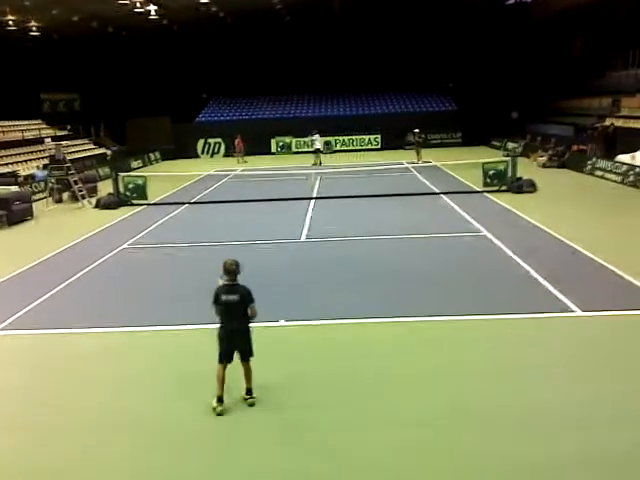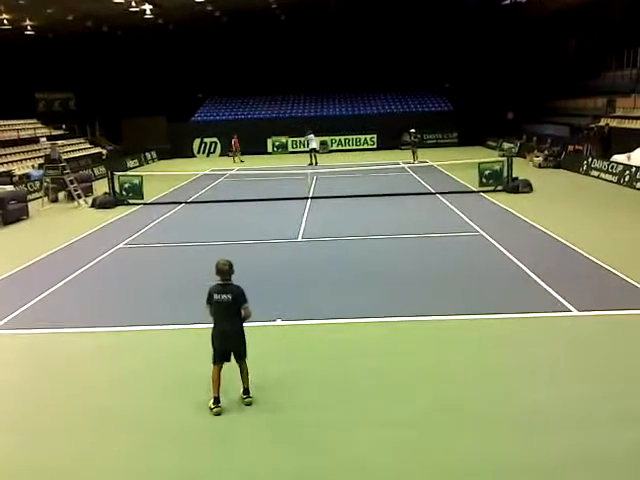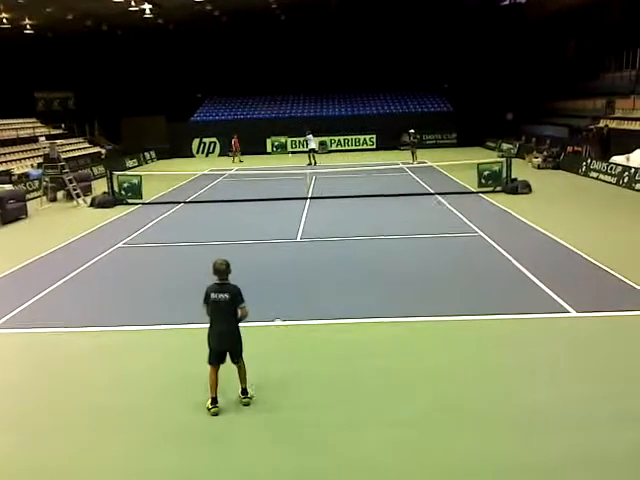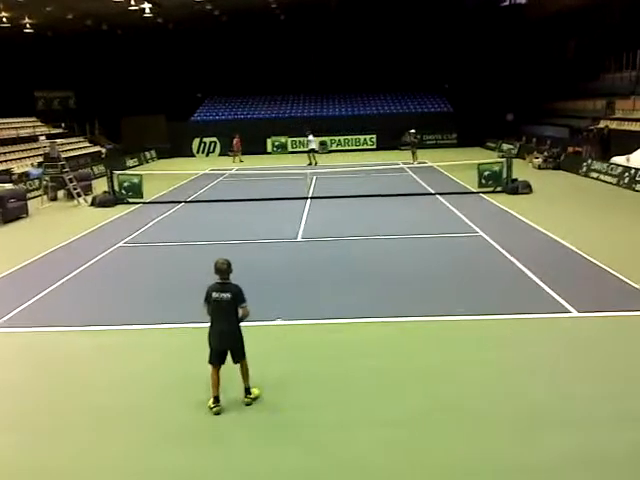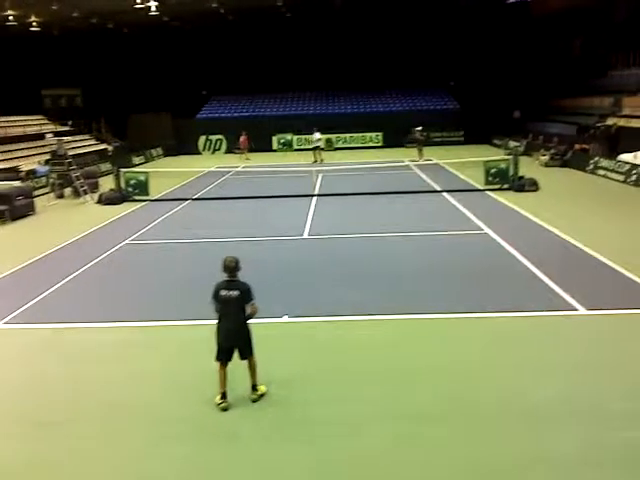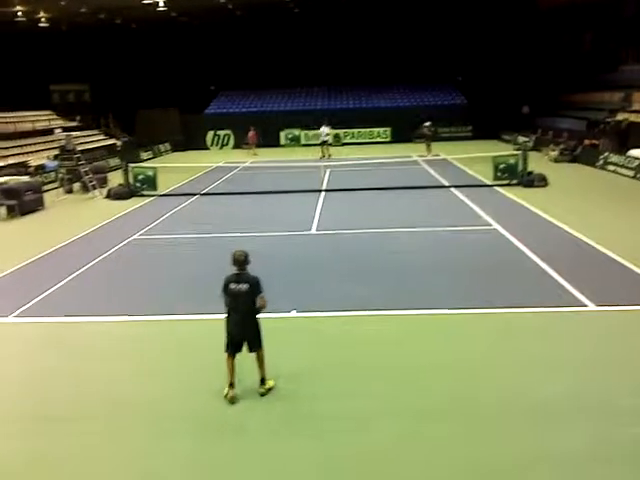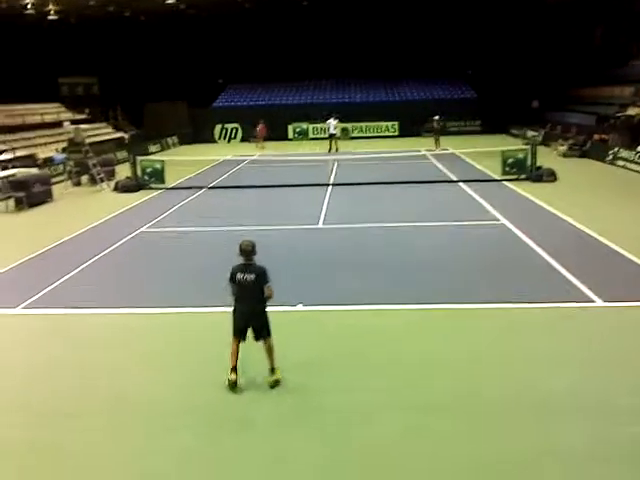
dt=0.1s
person 1, frame 1
left shoulder: (219, 290)
right shoulder: (244, 290)
left elbow: (218, 312)
right elbow: (253, 313)
left hip: (225, 332)
right hip: (242, 332)
left knee: (222, 364)
right knee: (246, 362)
left ankle: (219, 401)
right ankle: (249, 394)
person 1, frame 2
left shoulder: (212, 290)
right shoulder: (237, 290)
left elbow: (211, 312)
right elbow: (247, 314)
left hip: (219, 333)
right hip: (235, 332)
left knee: (217, 366)
right knee: (241, 362)
left ankle: (216, 402)
right ankle: (246, 393)
person 1, frame 3
left shoulder: (210, 290)
right shoulder: (234, 290)
left elbow: (208, 312)
right elbow: (244, 313)
left hip: (215, 333)
right hip: (232, 332)
left knee: (214, 367)
right knee: (239, 361)
left ankle: (213, 403)
right ankle: (244, 394)
person 1, frame 4
left shoulder: (211, 289)
right shoulder: (236, 289)
left elbow: (209, 311)
right elbow: (245, 313)
left hip: (216, 333)
right hip: (233, 332)
left knee: (215, 366)
right knee: (242, 361)
left ankle: (215, 402)
right ankle: (248, 393)
person 1, frame 5
left shoulder: (219, 287)
right shoulder: (244, 287)
left elbow: (217, 309)
right elbow: (253, 311)
right wrist: (244, 317)
left hip: (224, 330)
right hip: (241, 329)
left knee: (222, 363)
right knee: (250, 357)
left ankle: (223, 397)
right ankle: (255, 390)
person 1, frame 6
left shoulder: (228, 280)
right shoulder: (253, 280)
left elbow: (227, 302)
right elbow: (262, 304)
right wrist: (254, 311)
left hip: (233, 322)
right hip: (250, 322)
left knee: (230, 354)
right knee: (258, 350)
left ankle: (231, 388)
right ankle: (263, 384)
person 1, frame 7
left shoulder: (235, 270)
right shoulder: (260, 270)
left elbow: (233, 292)
right elbow: (269, 294)
right wrist: (262, 301)
left hip: (240, 311)
right hip: (257, 311)
left knee: (236, 340)
right knee: (266, 339)
left ankle: (233, 373)
right ankle: (272, 374)
